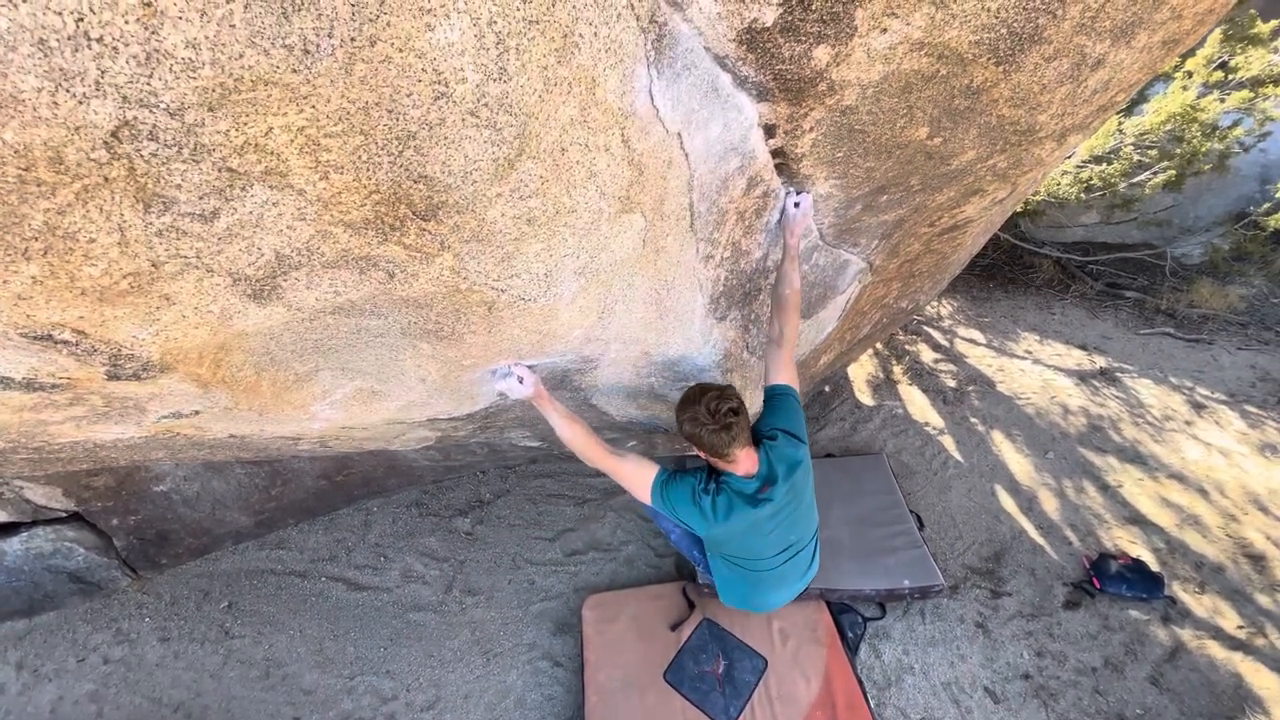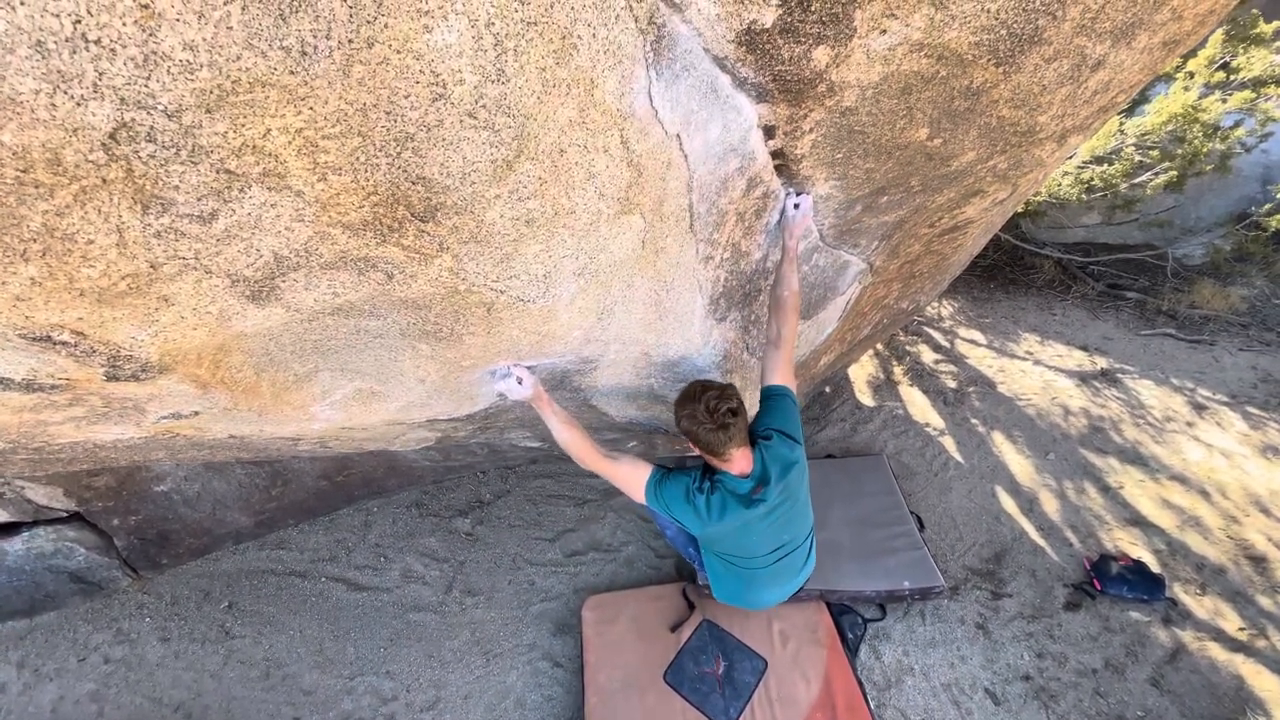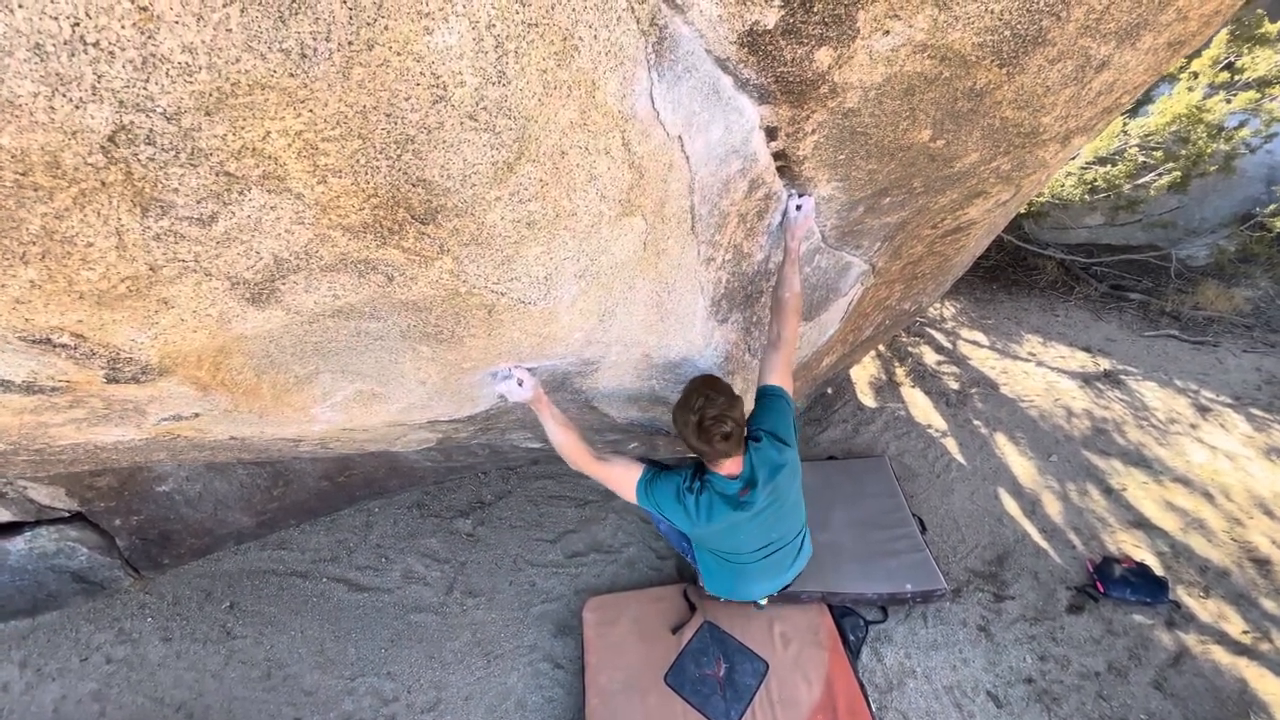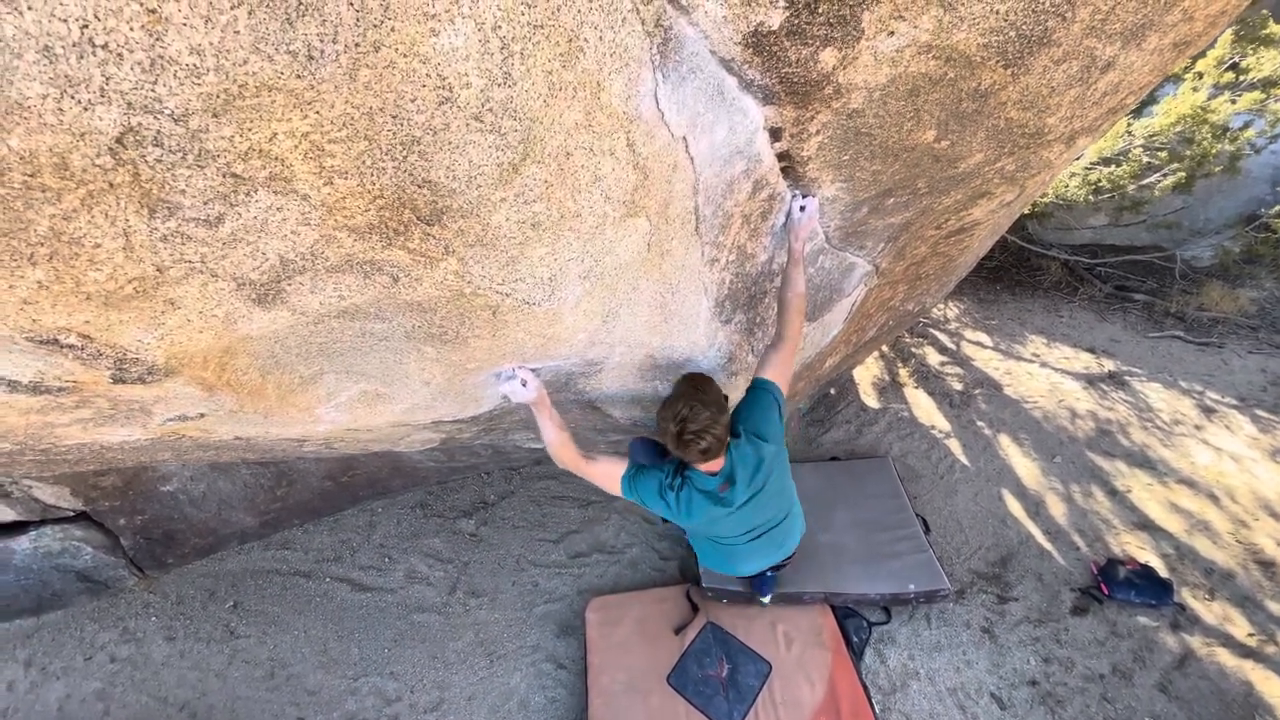
dt=0.2s
person 1, frame 1
left shoulder: (702, 501)
right shoulder: (787, 440)
left elbow: (602, 457)
right elbow: (782, 337)
left wrist: (539, 397)
right wrist: (791, 241)
left hip: (751, 595)
right hip: (804, 571)
left knee: (653, 497)
left ankle: (712, 574)
person 1, frame 2
left shoulder: (696, 499)
right shoulder: (783, 442)
left elbow: (596, 459)
right elbow: (780, 338)
left wrist: (538, 398)
right wrist: (791, 243)
left hip: (745, 592)
right hip: (800, 571)
left knee: (655, 496)
person 1, frame 3
left shoulder: (686, 499)
right shoulder: (776, 444)
left elbow: (587, 460)
right elbow: (781, 339)
left wrist: (537, 400)
right wrist: (792, 244)
left hip: (737, 585)
right hip: (794, 565)
left knee: (646, 471)
person 1, frame 4
left shoulder: (671, 492)
right shoulder: (759, 434)
left elbow: (573, 460)
right elbow: (787, 335)
left wrist: (538, 400)
right wrist: (797, 243)
left hip: (731, 563)
right hip: (789, 543)
left knee: (640, 448)
right ankle: (765, 575)
